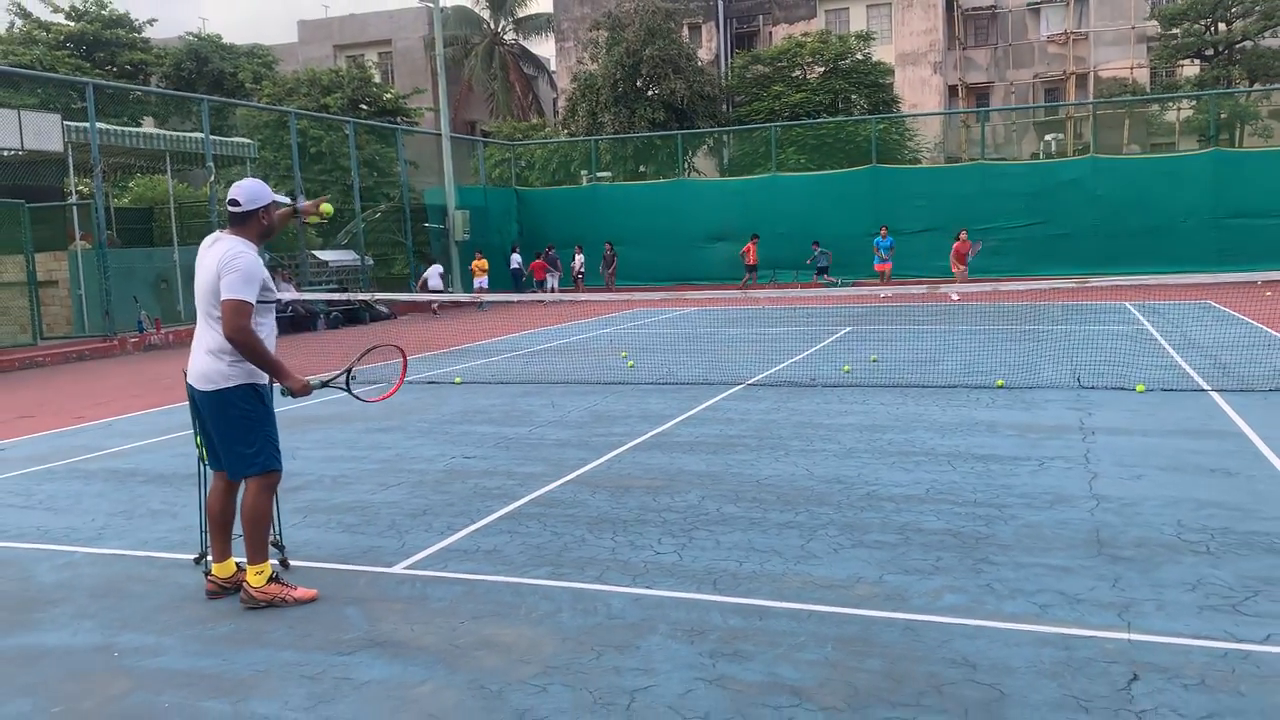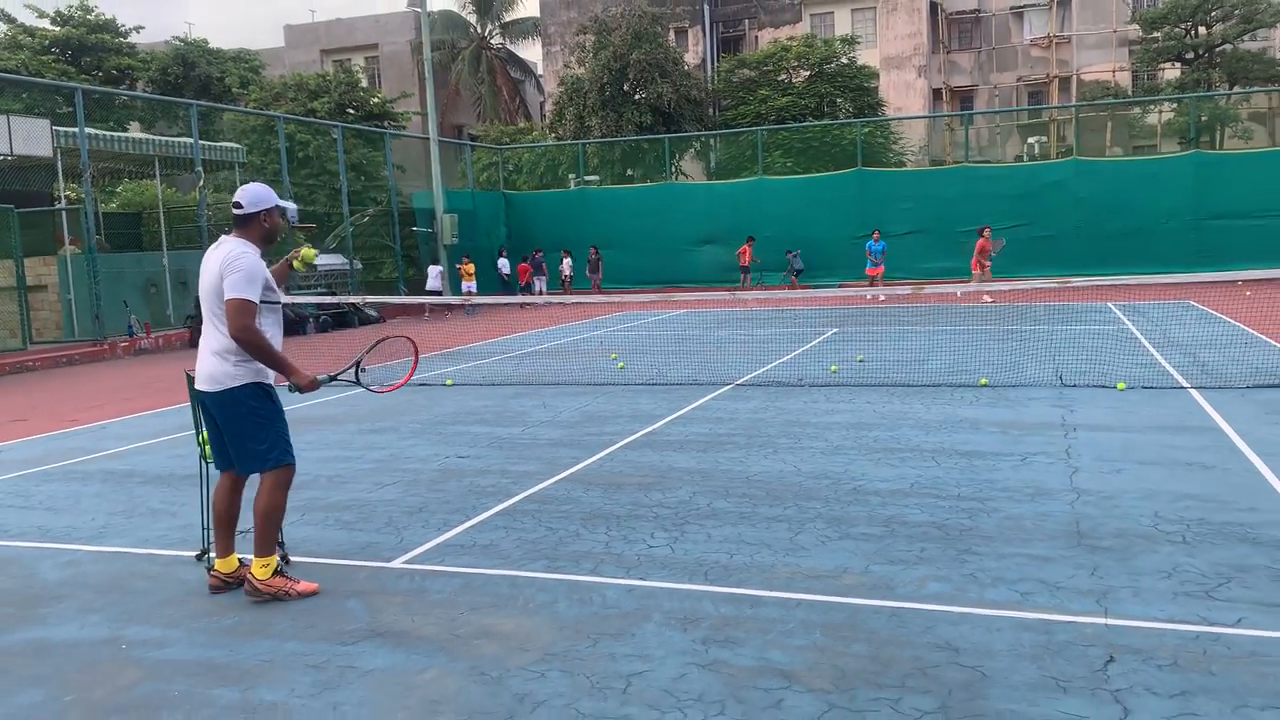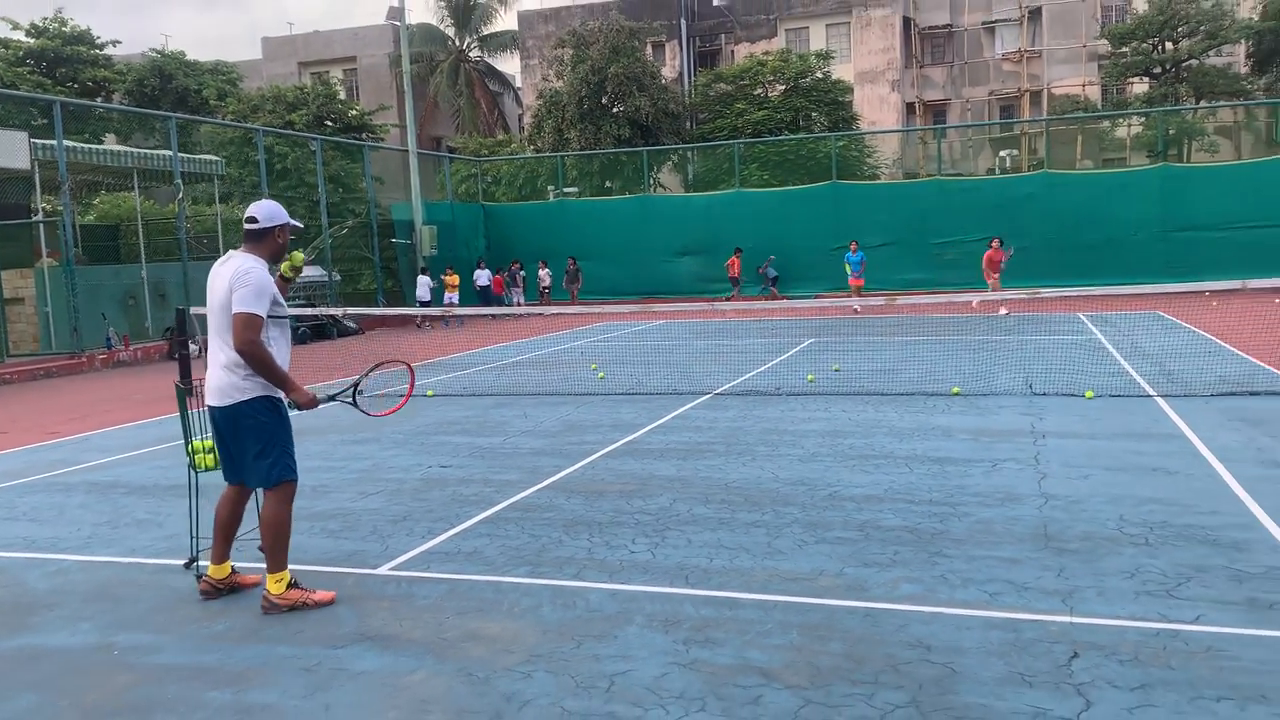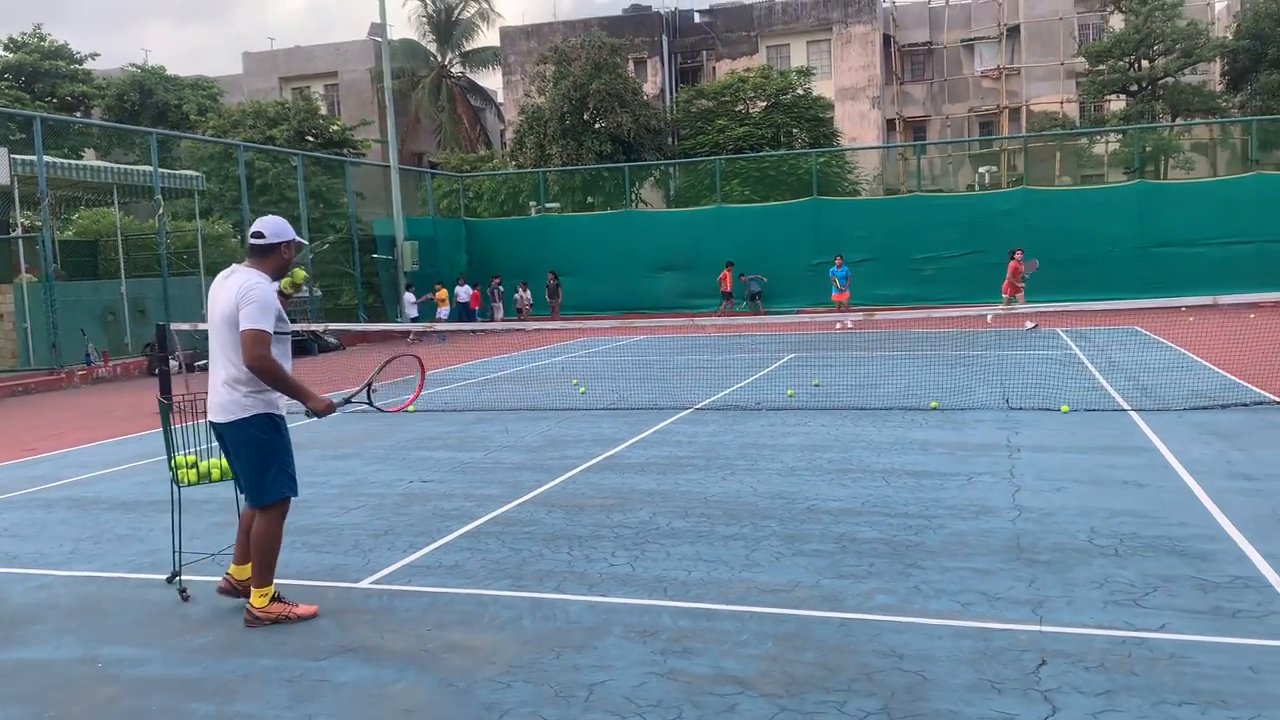
dt=0.3s
person 1, frame 1
left shoulder: (215, 241)
right shoulder: (242, 259)
left elbow: (258, 227)
right elbow: (237, 330)
left wrist: (297, 211)
right wrist: (285, 376)
left hip: (206, 380)
right hip: (235, 383)
left knee: (226, 475)
right knee: (262, 476)
left ankle: (222, 572)
right ankle: (258, 581)
person 1, frame 2
left shoulder: (223, 250)
right shoulder: (244, 259)
right elbow: (242, 329)
left wrist: (286, 268)
right wrist: (291, 372)
left hip: (214, 382)
right hip: (242, 384)
left knee: (233, 473)
right knee: (278, 470)
left ankle: (224, 567)
right ankle: (265, 574)
person 1, frame 3
left shoulder: (227, 265)
right shoulder: (253, 273)
right elbow: (246, 343)
left wrist: (282, 283)
right wrist: (292, 388)
left hip: (224, 396)
right hip: (252, 397)
left knee: (239, 484)
right knee: (279, 486)
left ankle: (217, 573)
right ankle: (279, 588)
person 1, frame 4
left shoulder: (228, 278)
right shoulder: (258, 290)
right elbow: (257, 359)
left wrist: (283, 298)
right wrist: (308, 398)
left hip: (228, 410)
right hip: (253, 412)
left knee: (261, 498)
right knee: (274, 502)
left ankle: (239, 574)
right ankle: (262, 601)
